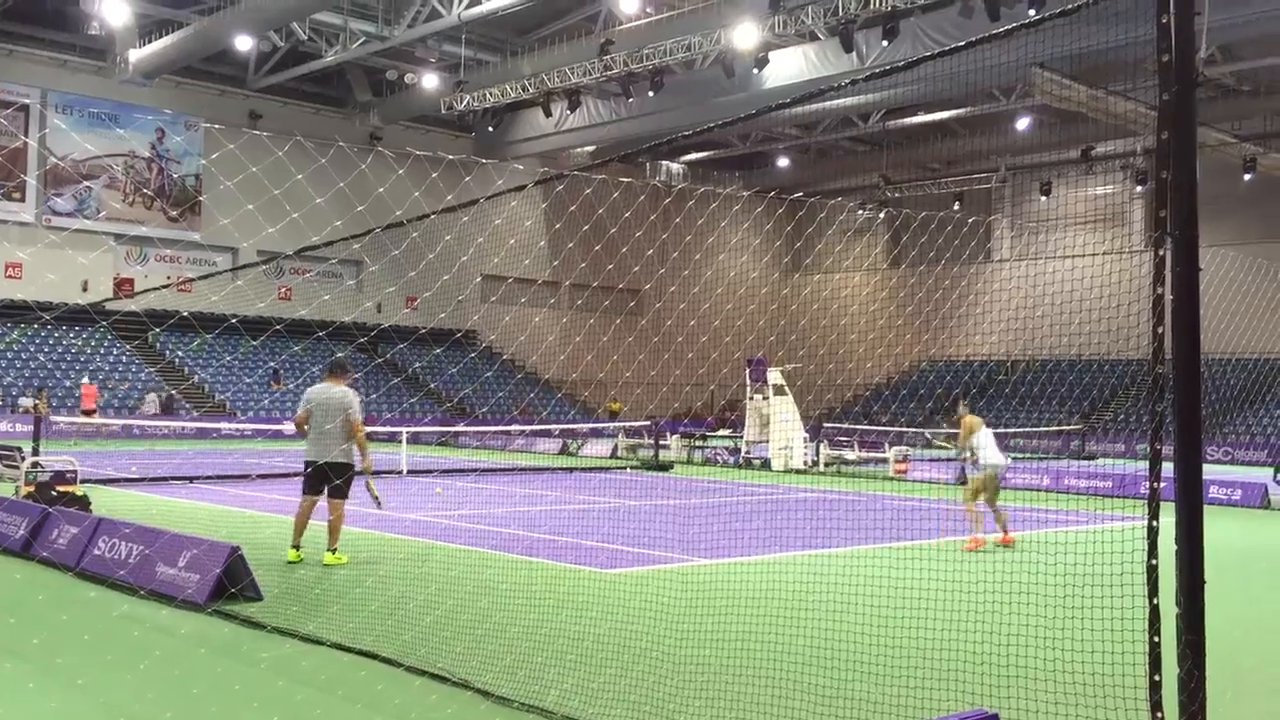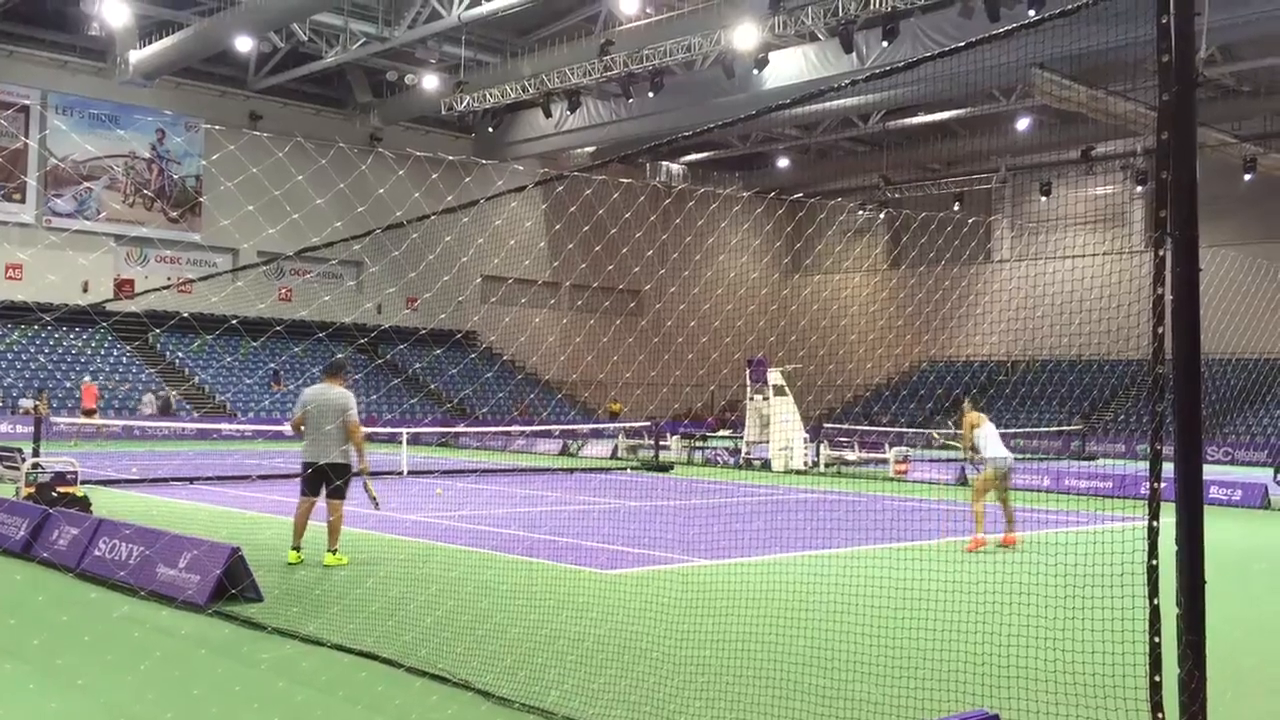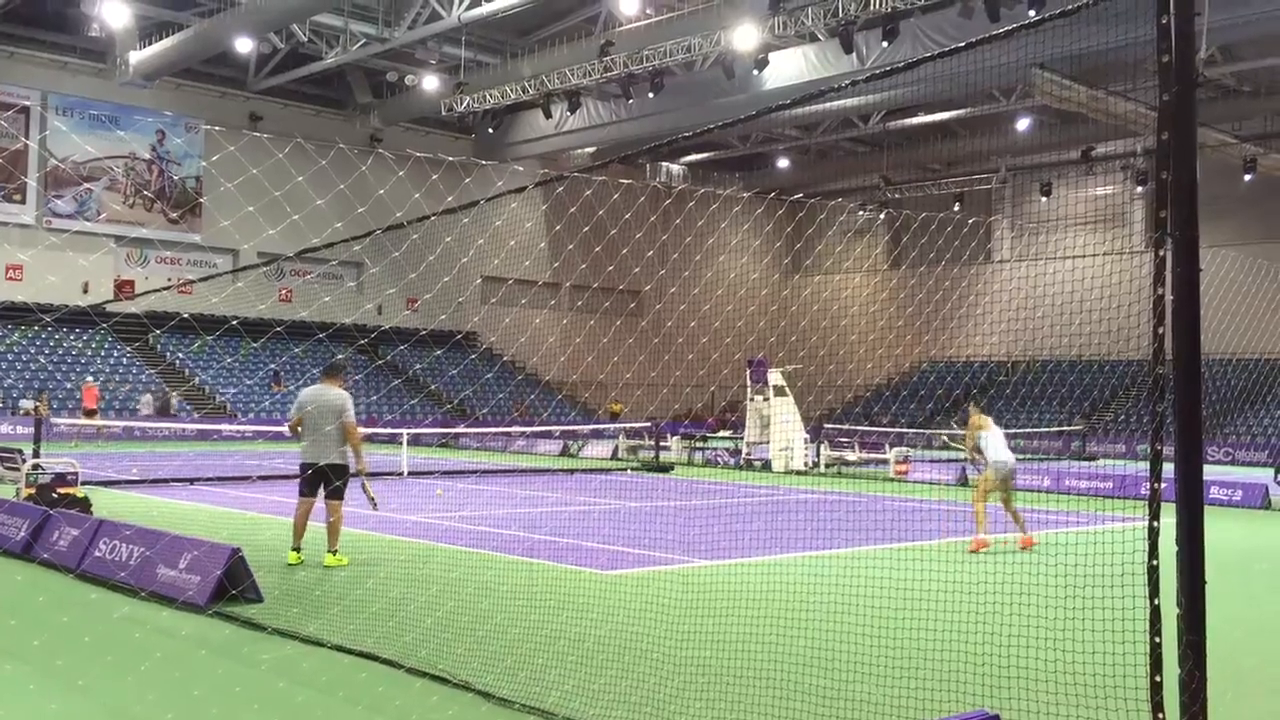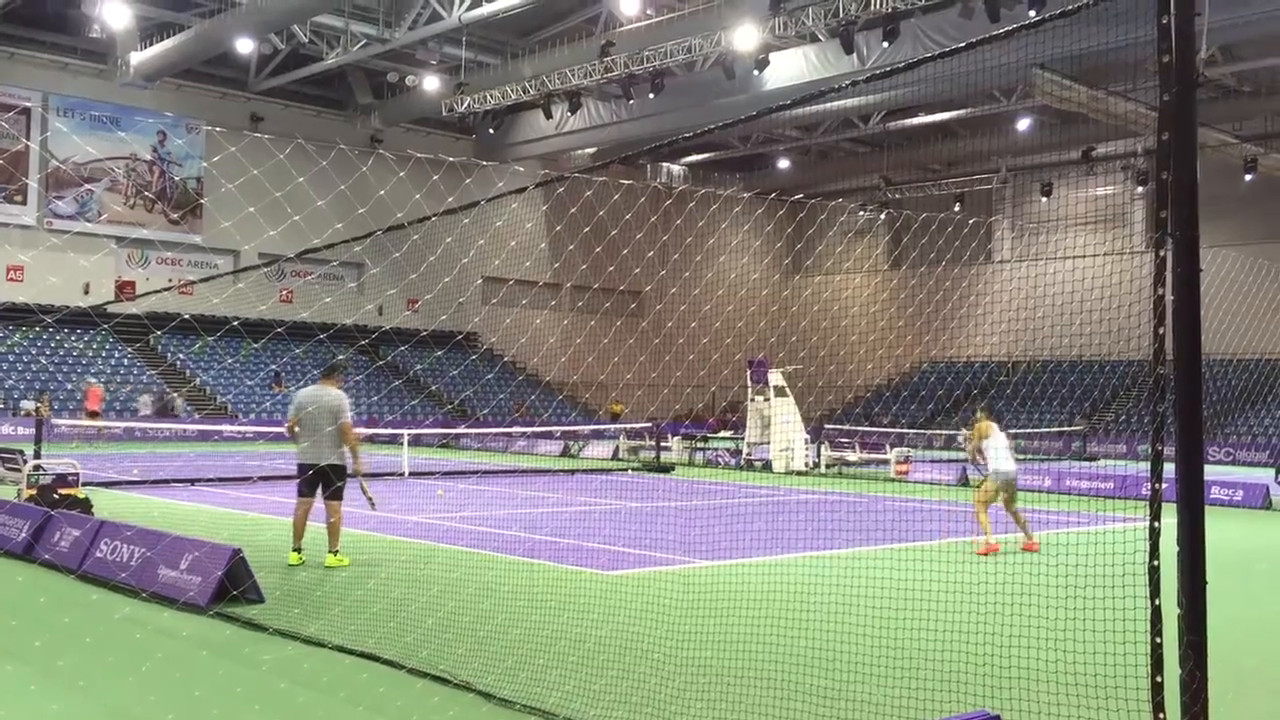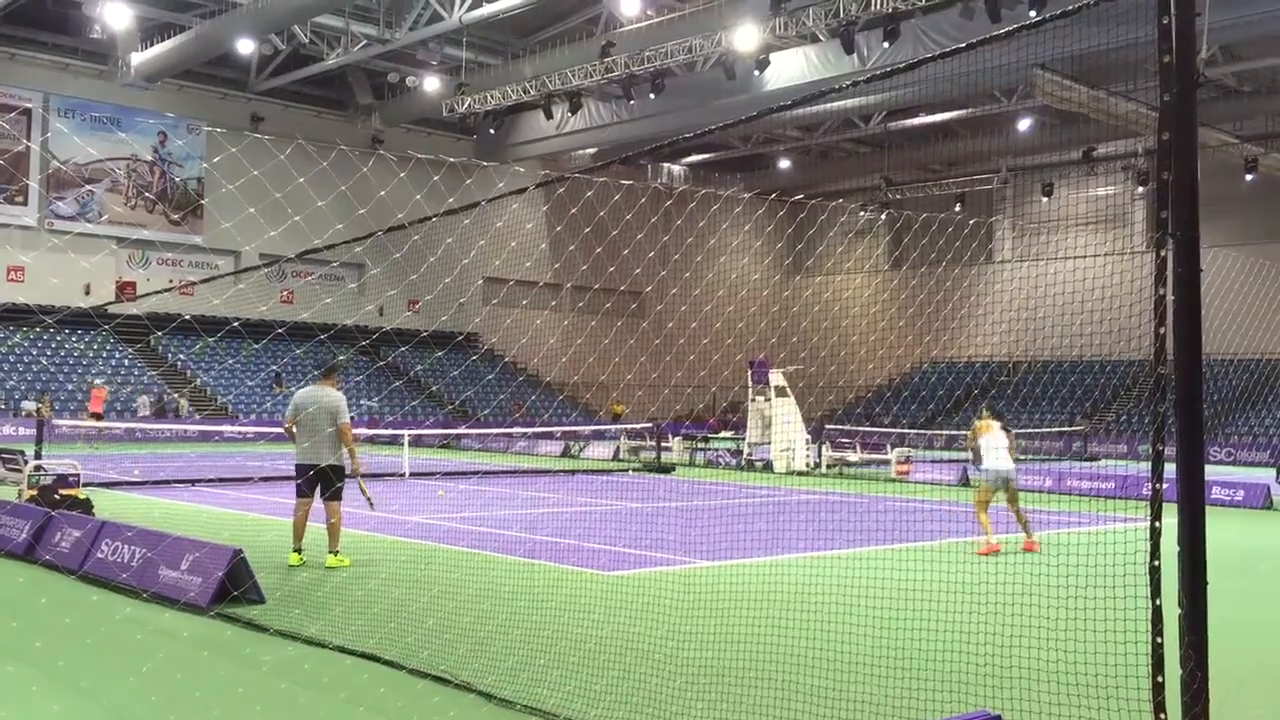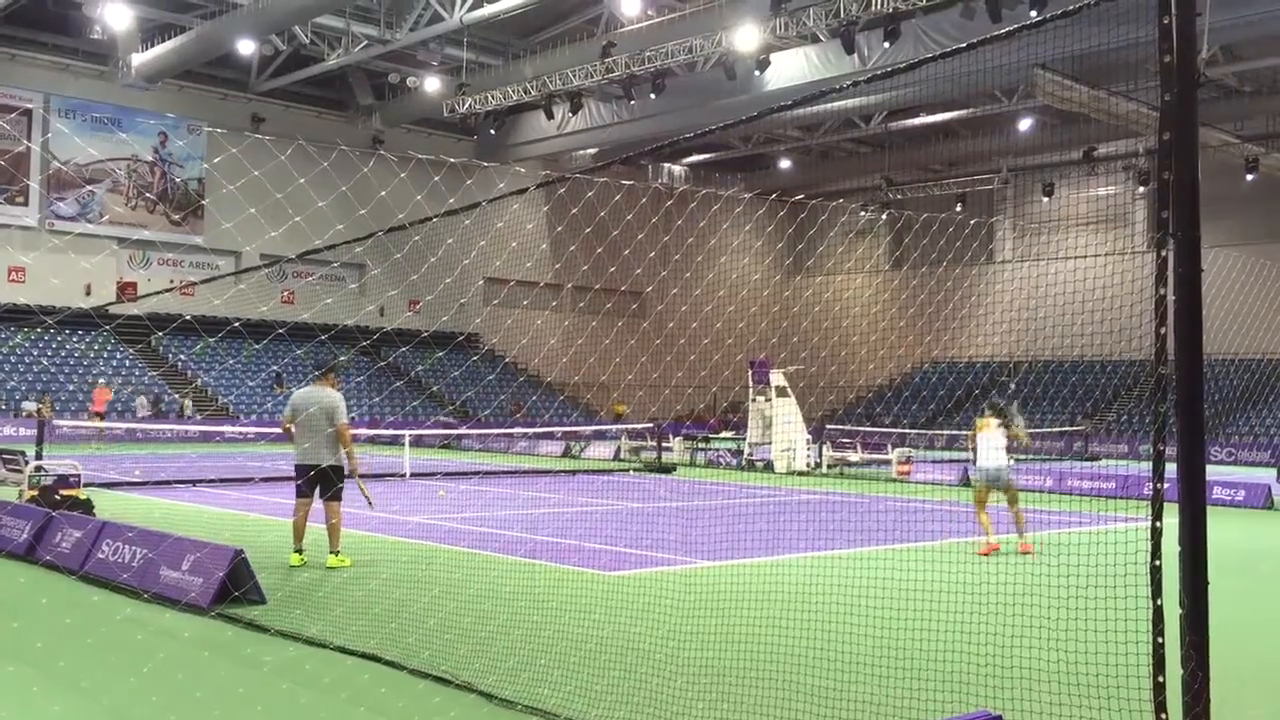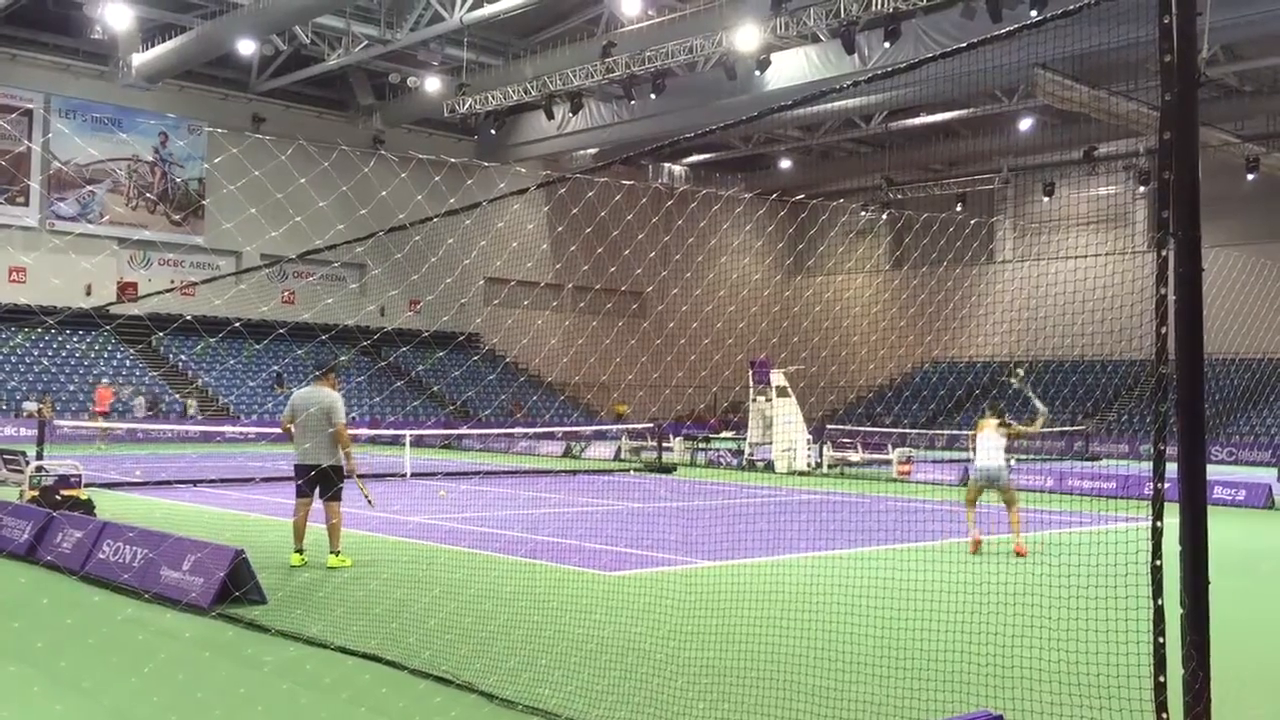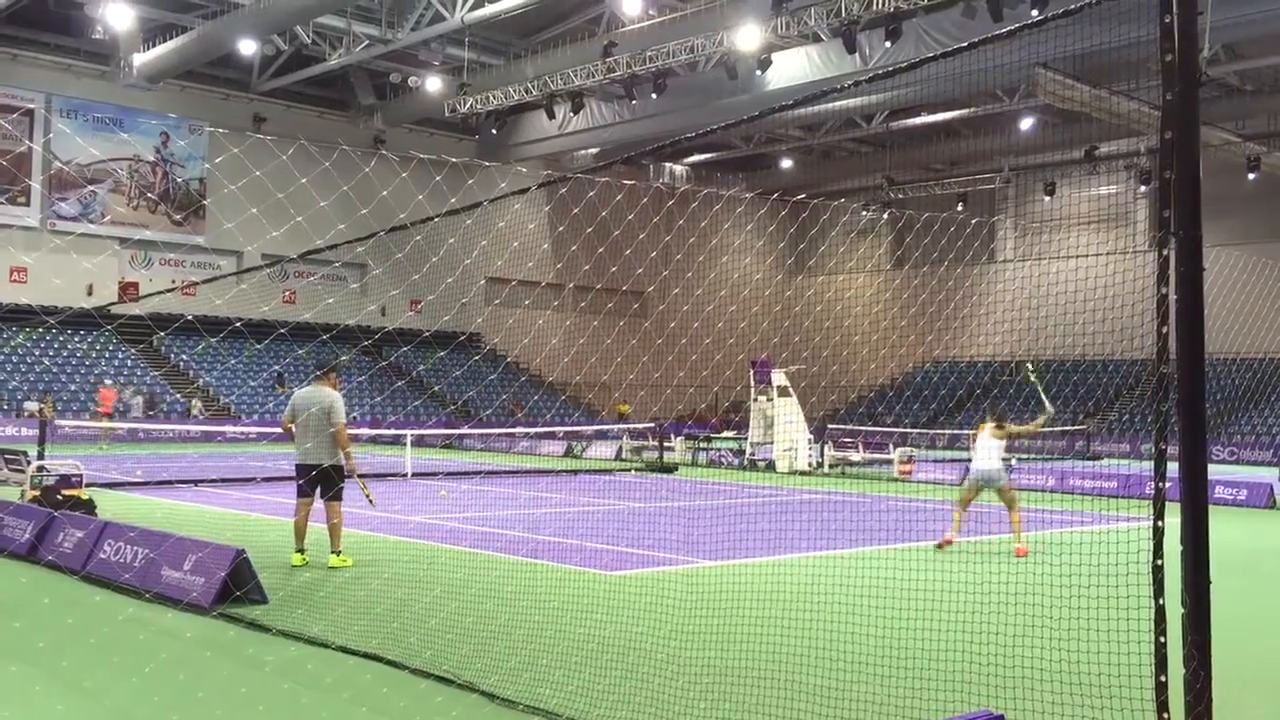
dt=0.1s
person 1, frame 1
left shoulder: (311, 392)
right shoulder: (349, 395)
left elbow: (298, 421)
right elbow: (357, 428)
right wrist: (365, 457)
left hip: (313, 456)
right hip: (341, 458)
left knee: (307, 501)
right knee: (336, 505)
left ankle: (294, 548)
right ankle: (332, 552)
person 1, frame 2
left shoulder: (307, 393)
right shoulder: (346, 396)
left elbow: (295, 422)
right elbow: (354, 429)
right wrist: (361, 458)
left hip: (311, 457)
right hip: (338, 459)
left knee: (305, 502)
right knee: (335, 505)
left ankle: (295, 550)
right ankle: (332, 553)
person 1, frame 3
left shoulder: (305, 394)
right shoulder: (342, 396)
left elbow: (292, 424)
right elbow: (350, 430)
right wrist: (359, 459)
left hip: (309, 458)
right hip: (336, 459)
left knee: (304, 504)
right knee: (334, 506)
left ankle: (295, 551)
person 1, frame 4
left shoulder: (301, 394)
right shoulder: (339, 397)
left elbow: (290, 425)
right elbow: (347, 431)
right wrist: (356, 459)
left hip: (306, 459)
right hip: (334, 460)
left knee: (303, 504)
right knee: (333, 506)
right ankle: (333, 554)
person 1, frame 5
left shoulder: (299, 395)
right shoulder: (337, 397)
left elbow: (287, 425)
right elbow: (345, 431)
right wrist: (354, 459)
left hip: (304, 459)
right hip: (332, 461)
left knee: (302, 505)
right knee: (333, 506)
right ankle: (333, 554)
person 1, frame 6
left shoulder: (297, 395)
right shoulder: (335, 397)
left elbow: (285, 425)
right elbow: (343, 431)
right wrist: (351, 459)
left hip: (304, 460)
right hip: (331, 461)
left knee: (302, 505)
right knee: (332, 506)
right ankle: (334, 554)
person 1, frame 7
left shoulder: (297, 395)
right shoulder: (333, 397)
left elbow: (284, 425)
right elbow: (340, 431)
right wrist: (349, 459)
left hip: (303, 460)
right hip: (330, 461)
left knee: (302, 505)
right knee: (332, 506)
right ankle: (334, 554)
person 1, frame 8
left shoulder: (298, 395)
right shoulder: (334, 397)
left elbow: (285, 425)
right elbow: (340, 431)
right wrist: (349, 459)
left hip: (304, 460)
right hip: (330, 461)
left knee: (303, 505)
right knee: (333, 506)
right ankle: (335, 554)
person 2, frame 1
left shoulder: (967, 421)
right shoulder: (980, 422)
left elbow: (962, 444)
left wrist: (960, 450)
right wrist: (971, 455)
left hip: (990, 465)
right hip: (1001, 464)
left knee: (969, 498)
right knee: (990, 502)
left ankle: (978, 537)
right ankle: (1006, 535)
person 2, frame 2
left shoulder: (969, 417)
right shoulder: (984, 419)
left elbow: (966, 442)
left wrist: (967, 452)
right wrist: (975, 455)
left hip: (995, 460)
right hip: (1006, 459)
left knee: (978, 497)
right knee: (1004, 499)
left ankle: (979, 536)
right ankle: (1009, 535)
person 2, frame 3
left shoulder: (975, 420)
right shoulder: (991, 422)
left elbow: (969, 445)
left wrist: (970, 453)
left hip: (999, 463)
right hip: (1010, 463)
left knee: (979, 500)
right knee: (1009, 505)
left ankle: (980, 538)
right ankle: (1026, 537)
person 2, frame 4
left shoulder: (980, 427)
right shoulder: (997, 429)
left elbow: (972, 448)
left wrist: (971, 451)
left hip: (999, 473)
right hip: (1011, 472)
left knee: (980, 507)
right knee: (1011, 507)
left ankle: (990, 542)
right ankle: (1030, 541)
person 2, frame 5
left shoulder: (978, 424)
right shoulder: (1004, 428)
left elbow: (971, 445)
left hip: (989, 471)
right hip: (1008, 470)
left knee: (981, 510)
right knee: (1014, 506)
left ankle: (992, 542)
right ankle: (1031, 541)
person 2, frame 6
left shoulder: (979, 422)
right shoulder: (1006, 426)
left elbow: (972, 442)
right elbow: (1023, 439)
right wrist: (1019, 427)
left hip: (983, 469)
right hip: (1002, 469)
left knee: (980, 509)
right knee: (1014, 507)
left ankle: (991, 541)
right ankle: (1023, 543)
person 2, frame 7
left shoulder: (980, 423)
right shoulder: (1006, 426)
right elbow: (1032, 430)
right wrist: (1042, 416)
left hip: (979, 469)
right hip: (999, 469)
left knee: (970, 505)
right knee: (1012, 507)
left ankle: (975, 535)
right ankle: (1018, 543)
person 2, frame 8
left shoulder: (981, 428)
right shoulder: (1004, 429)
right elbow: (1031, 428)
right wrist: (1046, 415)
left hip: (976, 472)
right hip: (993, 473)
left knee: (960, 507)
right knee: (1013, 508)
left ankle: (951, 535)
right ankle: (1019, 546)
